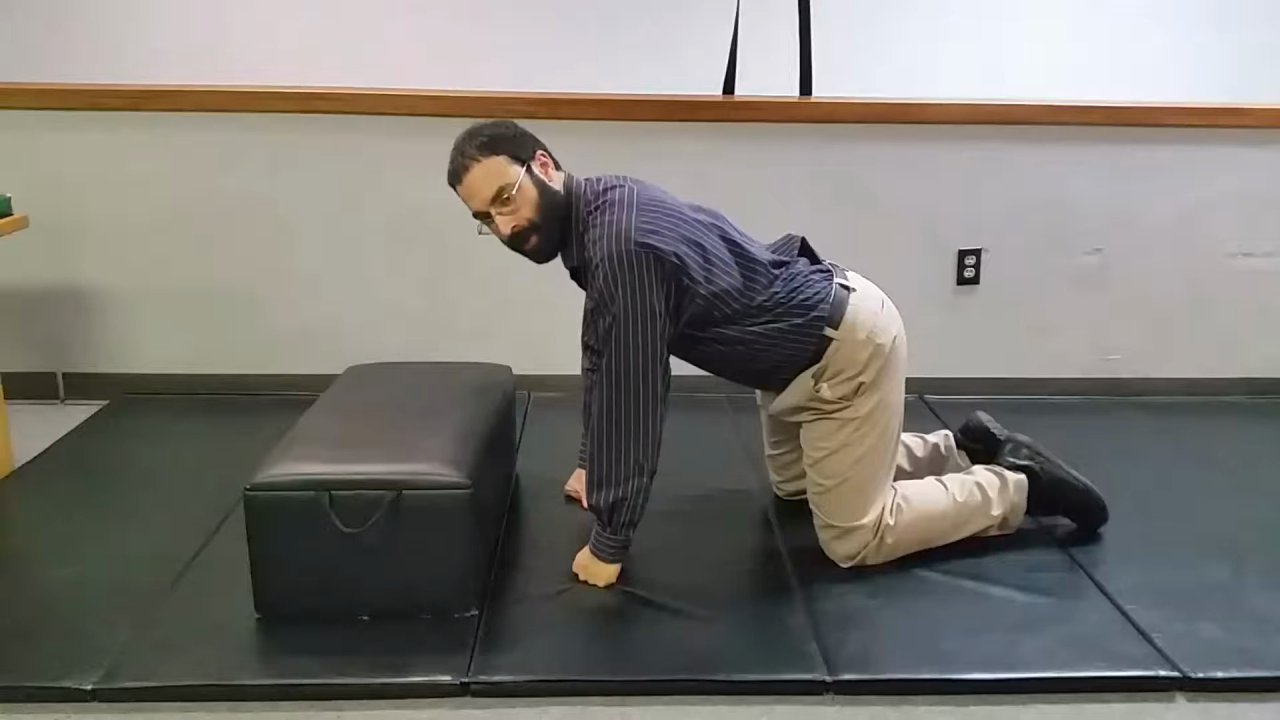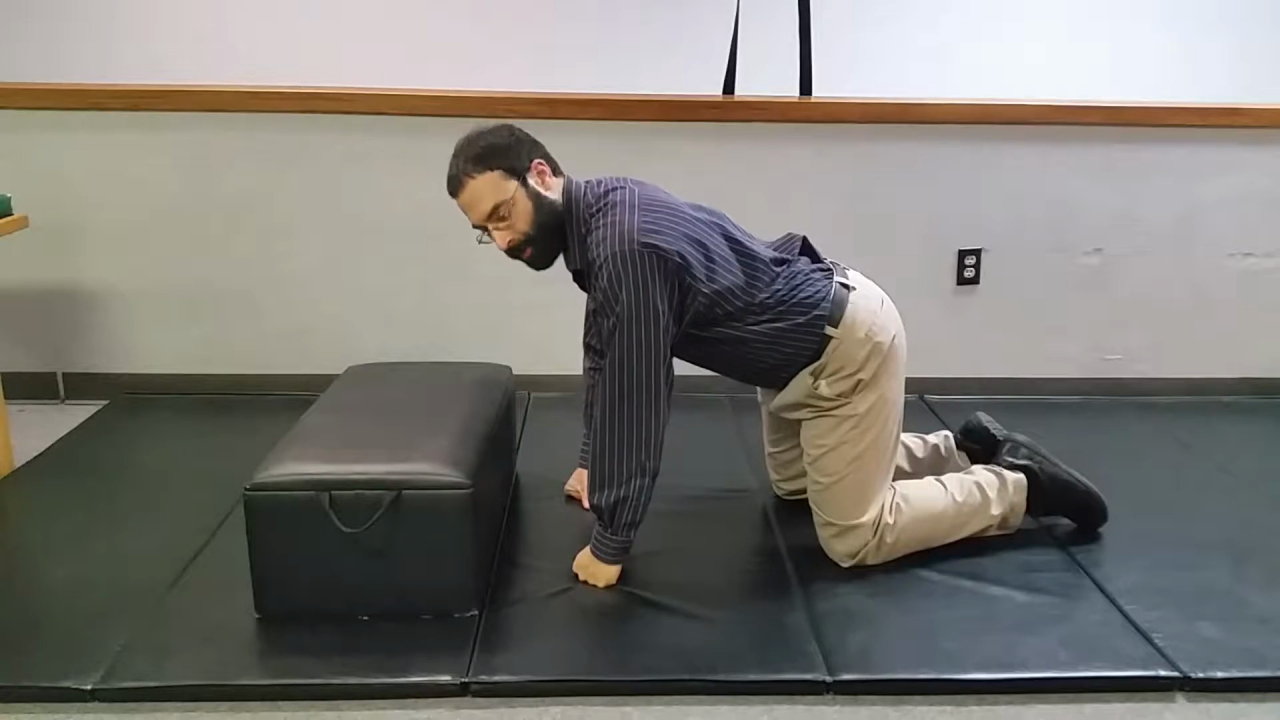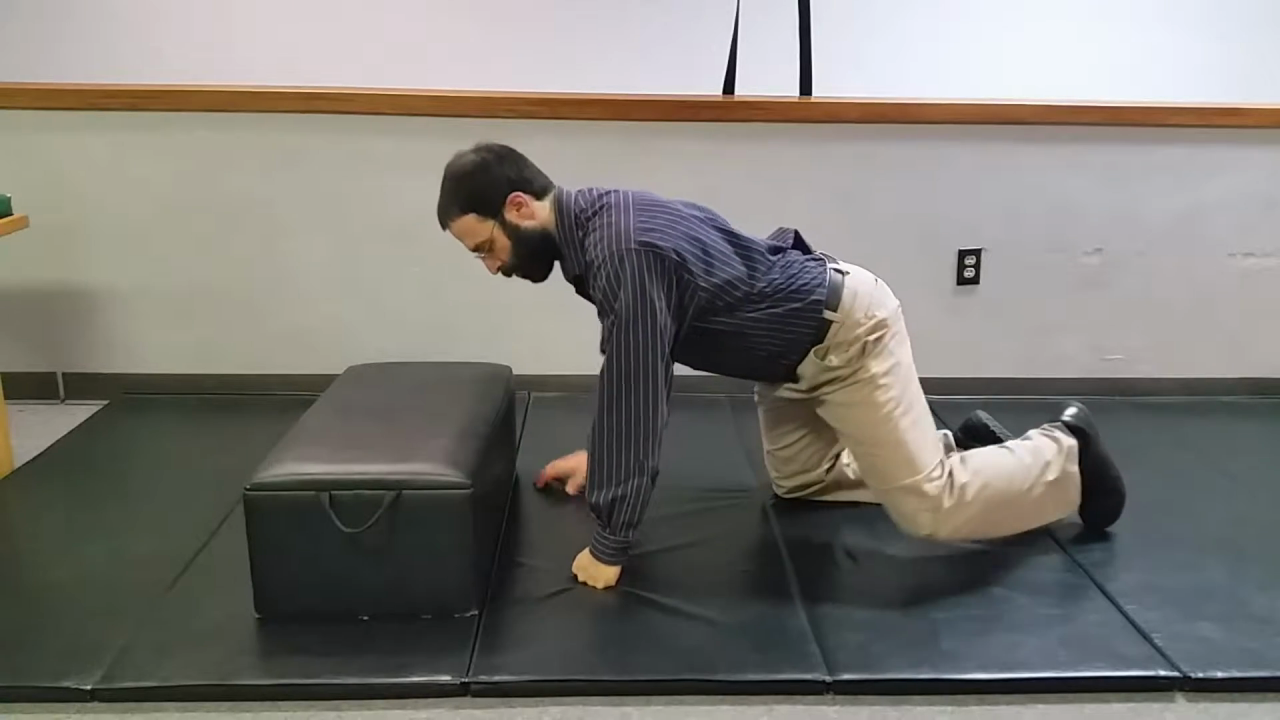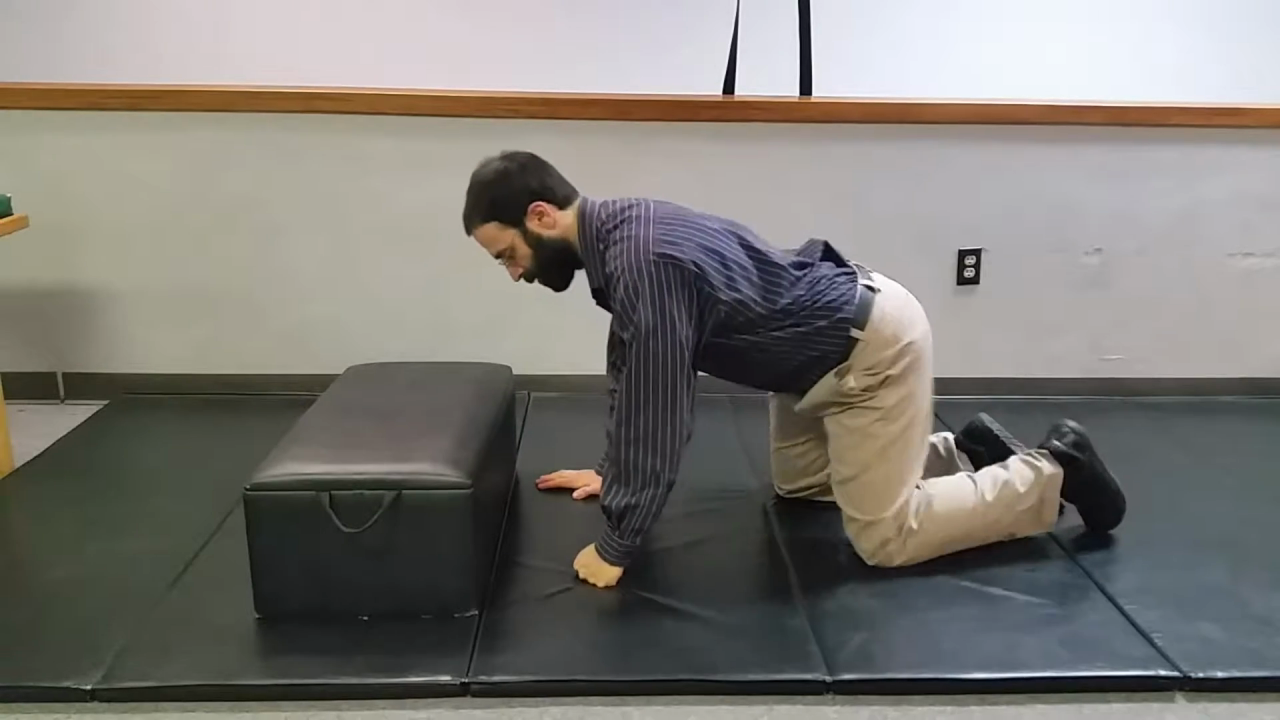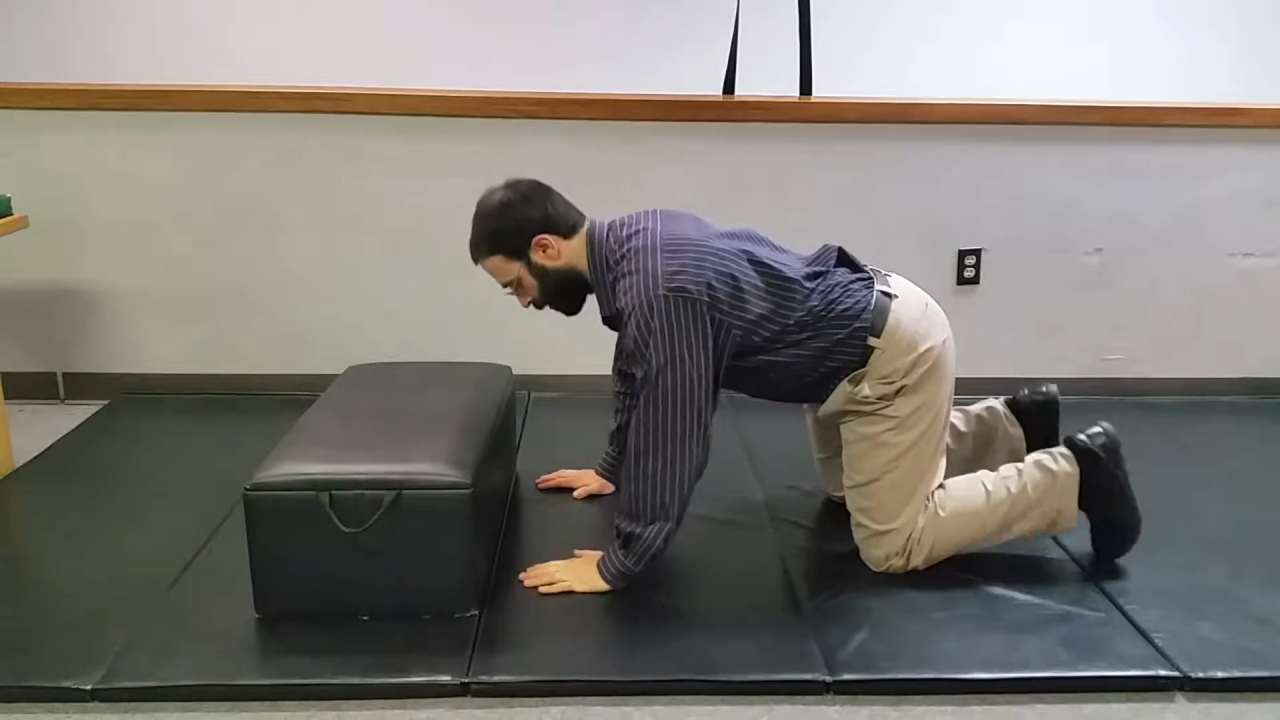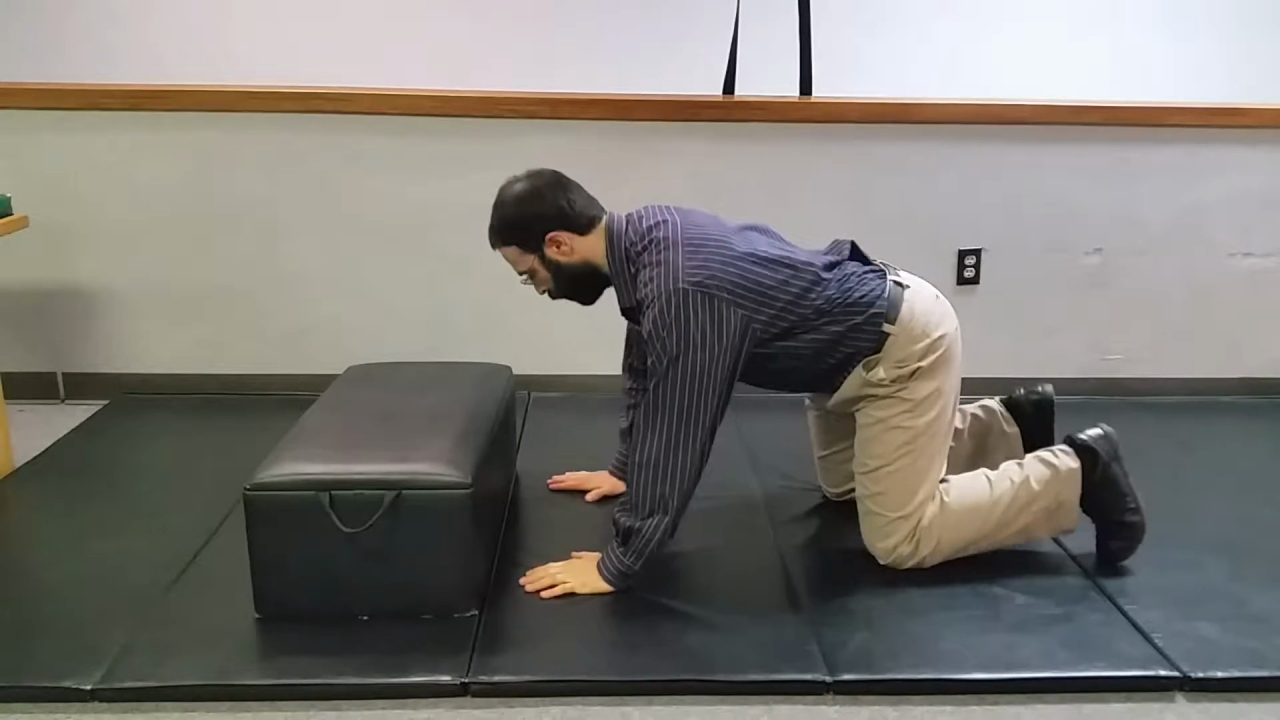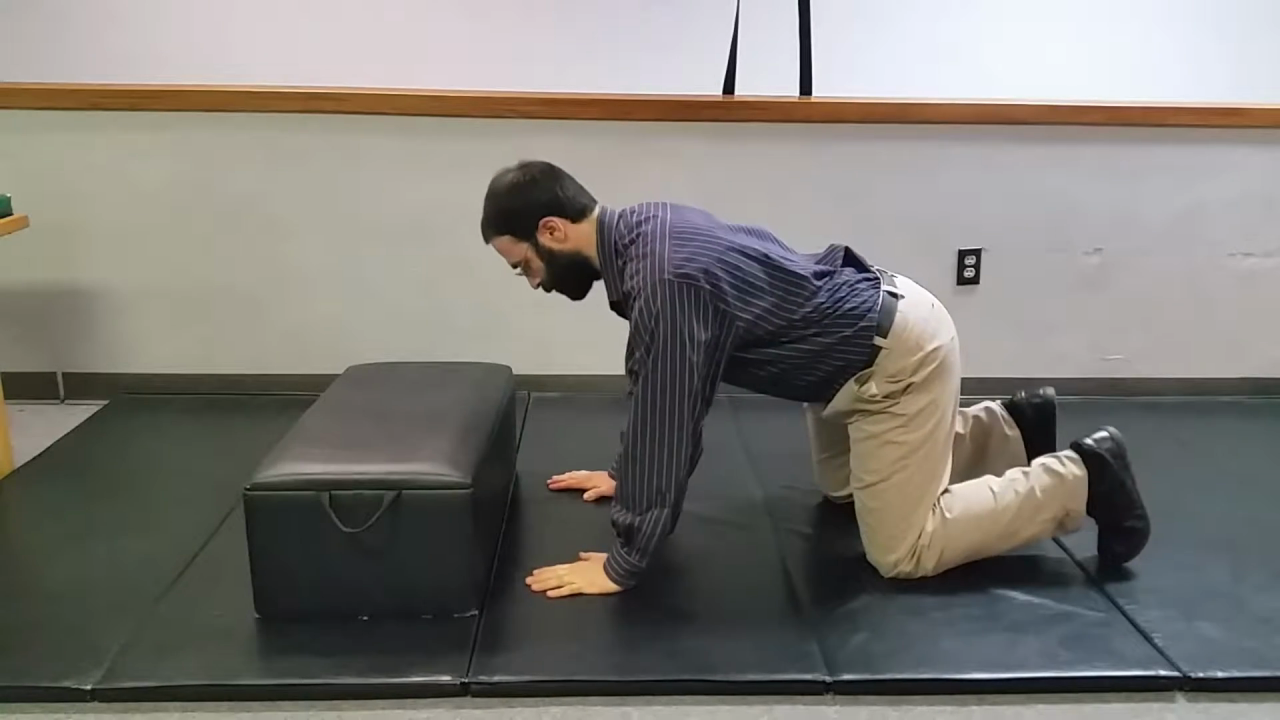
dt=0.5s
person 1, frame 1
left shoulder: (621, 244)
right shoulder: (600, 211)
left elbow: (632, 399)
right elbow: (602, 357)
left wrist: (608, 544)
right wrist: (590, 461)
left hip: (847, 345)
right hip: (811, 335)
left knee: (853, 537)
right knee: (794, 484)
left ankle: (1019, 484)
right ankle: (964, 449)
person 1, frame 2
left shoulder: (626, 246)
right shoulder: (600, 213)
left elbow: (635, 398)
right elbow: (604, 358)
left wrist: (609, 546)
right wrist: (593, 461)
left hip: (848, 344)
right hip: (811, 334)
left knee: (854, 537)
right knee: (795, 483)
left ankle: (1018, 483)
right ankle: (966, 450)
person 1, frame 3
left shoulder: (621, 248)
right shoulder: (595, 219)
left elbow: (636, 396)
right elbow: (626, 370)
left wrist: (609, 547)
right wrist: (598, 459)
left hip: (846, 330)
right hip: (802, 337)
left knee: (928, 504)
right knee: (801, 481)
left ankle: (1063, 449)
right ankle: (962, 445)
person 1, frame 4
left shoulder: (645, 263)
right shoulder: (621, 231)
left elbow: (659, 415)
right elbow: (631, 374)
left wrist: (614, 549)
right wrist: (610, 471)
left hip: (872, 345)
right hip: (838, 331)
left knee: (884, 537)
right knee: (799, 484)
left ankle: (1053, 470)
right ankle: (966, 453)
person 1, frame 5
left shoulder: (658, 292)
right shoulder: (630, 240)
left elbow: (672, 440)
right elbow: (637, 379)
left wrist: (615, 568)
right wrist: (610, 471)
left hip: (893, 350)
right hip: (869, 320)
left knee: (894, 545)
right knee: (851, 485)
left ankle: (1071, 472)
right ankle: (1017, 423)
person 1, frame 6
left shoulder: (680, 287)
right shoulder: (645, 233)
left elbow: (678, 428)
right elbow: (647, 377)
left wrist: (616, 567)
right wrist: (621, 470)
left hip: (903, 343)
right hip: (864, 326)
left knee: (902, 539)
right knee: (845, 484)
left ankle: (1078, 471)
right ankle: (1011, 424)
person 1, frame 7
left shoulder: (664, 276)
right shoulder: (641, 230)
left elbow: (666, 422)
right elbow: (652, 385)
left wrist: (621, 566)
right wrist: (621, 474)
left hip: (896, 352)
right hip: (870, 327)
left knee: (903, 549)
right knee: (845, 486)
left ankle: (1083, 476)
right ankle: (1013, 428)
